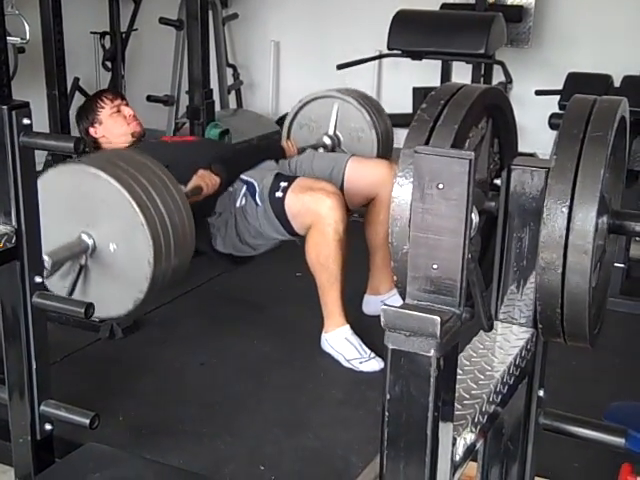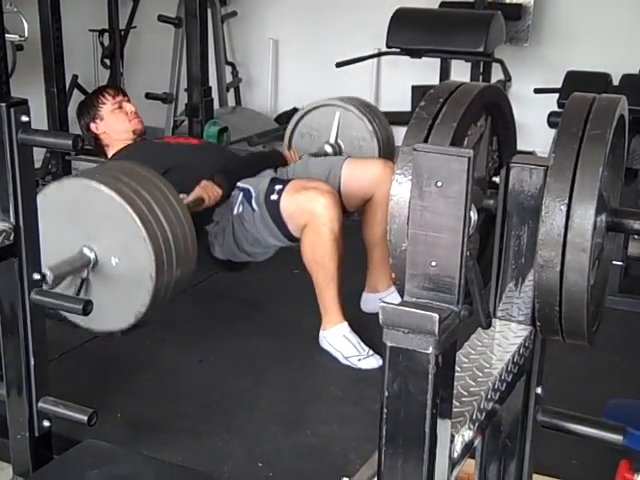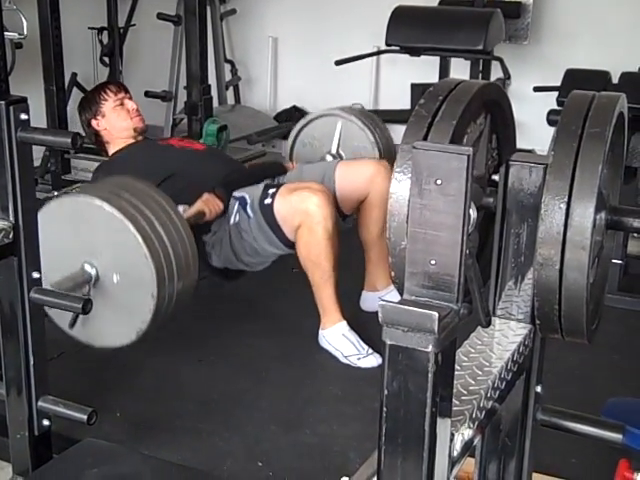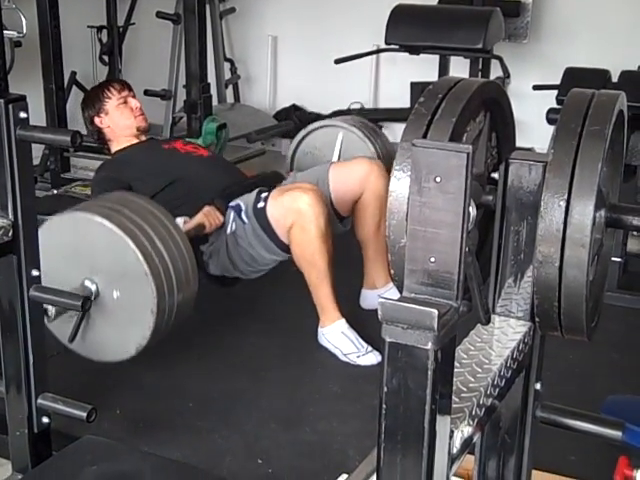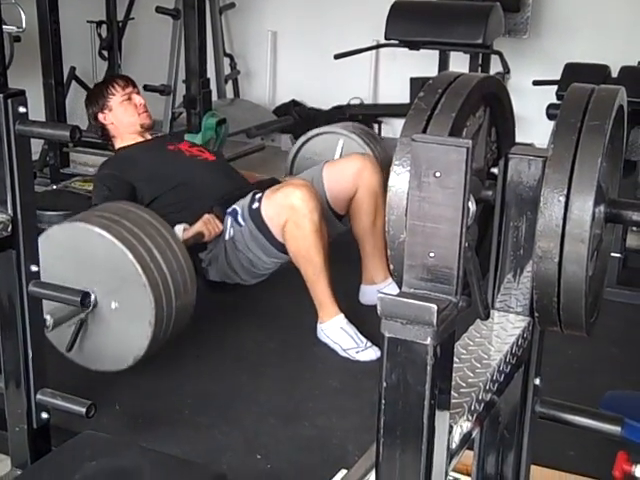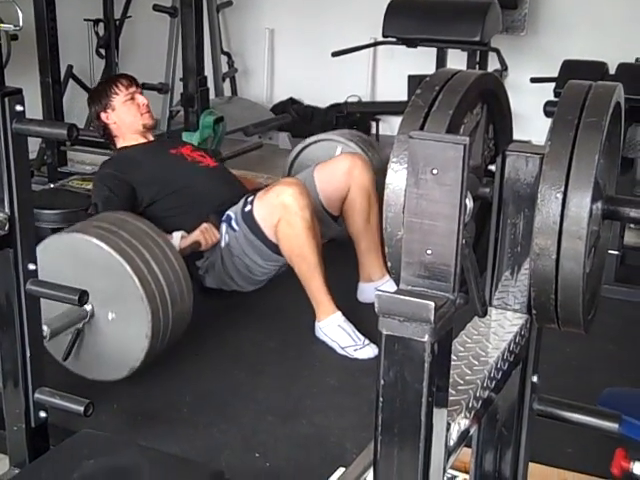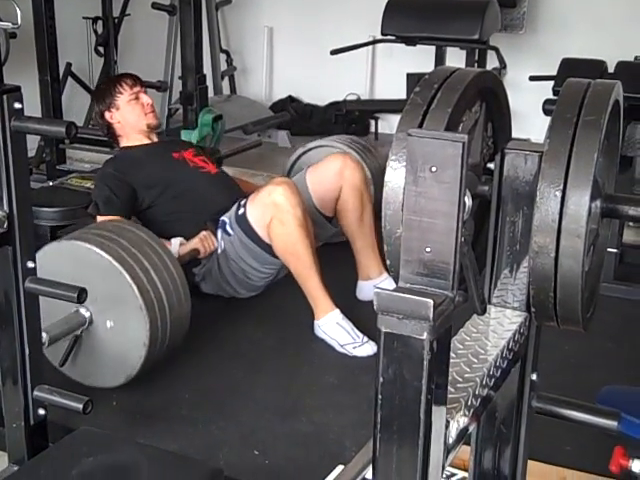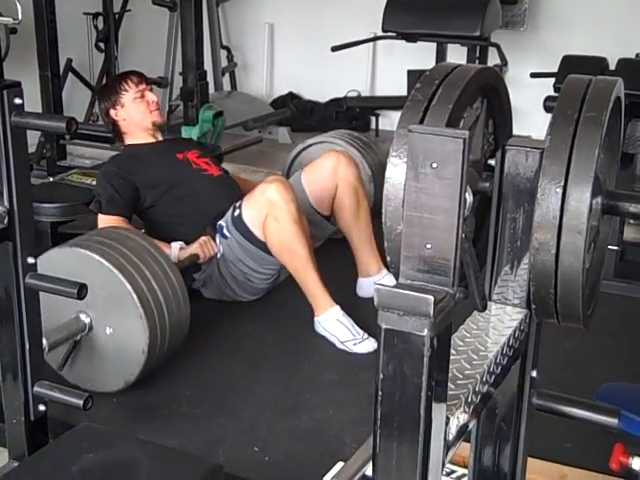
dt=0.1s
person 1, frame 1
left shoulder: (163, 146)
left wrist: (280, 149)
right wrist: (188, 189)
right hip: (235, 202)
left knee: (384, 175)
right knee: (326, 204)
left ankle: (381, 293)
right ankle: (335, 331)
person 1, frame 2
left shoulder: (163, 146)
left wrist: (282, 157)
right wrist: (188, 201)
right hip: (235, 207)
left knee: (382, 174)
right knee: (321, 203)
left ankle: (379, 290)
right ankle: (333, 329)
person 1, frame 3
left shoulder: (169, 143)
right shoulder: (111, 173)
left wrist: (284, 169)
right wrist: (186, 213)
left hip: (265, 190)
right hip: (230, 220)
left knee: (374, 173)
right knee: (314, 201)
left ankle: (378, 290)
right ankle: (332, 327)
person 1, frame 4
left shoulder: (169, 146)
right shoulder: (112, 174)
left wrist: (284, 178)
right wrist: (184, 225)
left hip: (263, 197)
right hip: (230, 227)
left knee: (369, 172)
right knee: (305, 202)
left ankle: (378, 288)
right ankle: (331, 326)
person 1, frame 5
left shoulder: (174, 142)
right shoulder: (114, 172)
left wrist: (273, 184)
right wrist: (182, 231)
left hip: (255, 208)
right hip: (225, 238)
left knee: (360, 167)
right knee: (297, 197)
left ankle: (377, 284)
right ankle: (331, 322)
person 1, frame 6
left shoulder: (175, 145)
right shoulder: (115, 173)
left wrist: (271, 188)
right wrist: (179, 240)
left hip: (260, 215)
right hip: (224, 245)
left knee: (352, 166)
right knee: (289, 196)
left ankle: (374, 282)
right ankle: (328, 320)
person 1, frame 7
left shoulder: (181, 147)
right shoulder: (117, 172)
right wrist: (177, 246)
left hip: (257, 227)
right hip: (220, 255)
left knee: (341, 166)
right knee: (279, 194)
left ankle: (373, 279)
right ankle: (327, 318)
person 1, frame 8
left shoulder: (185, 146)
right shoulder: (120, 170)
right wrist: (176, 251)
left hip: (265, 232)
right hip: (221, 258)
left knee: (336, 164)
right knee: (274, 192)
left ankle: (373, 276)
right ankle: (327, 314)
